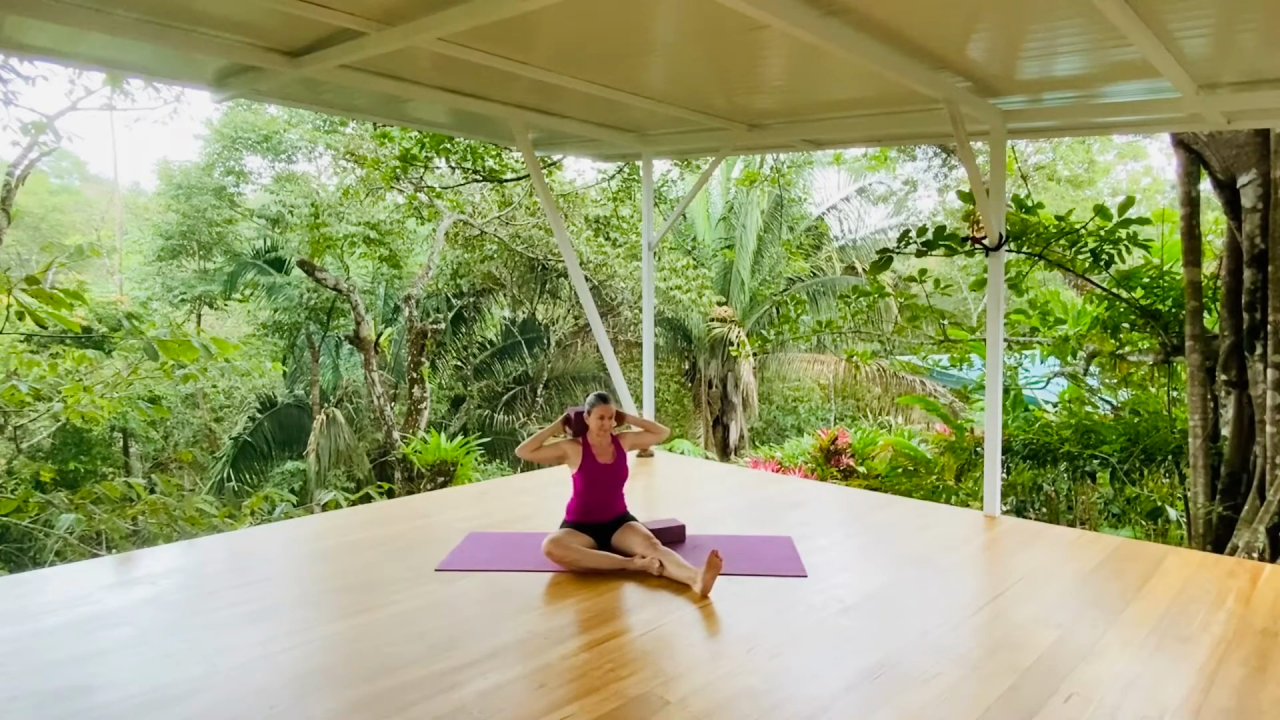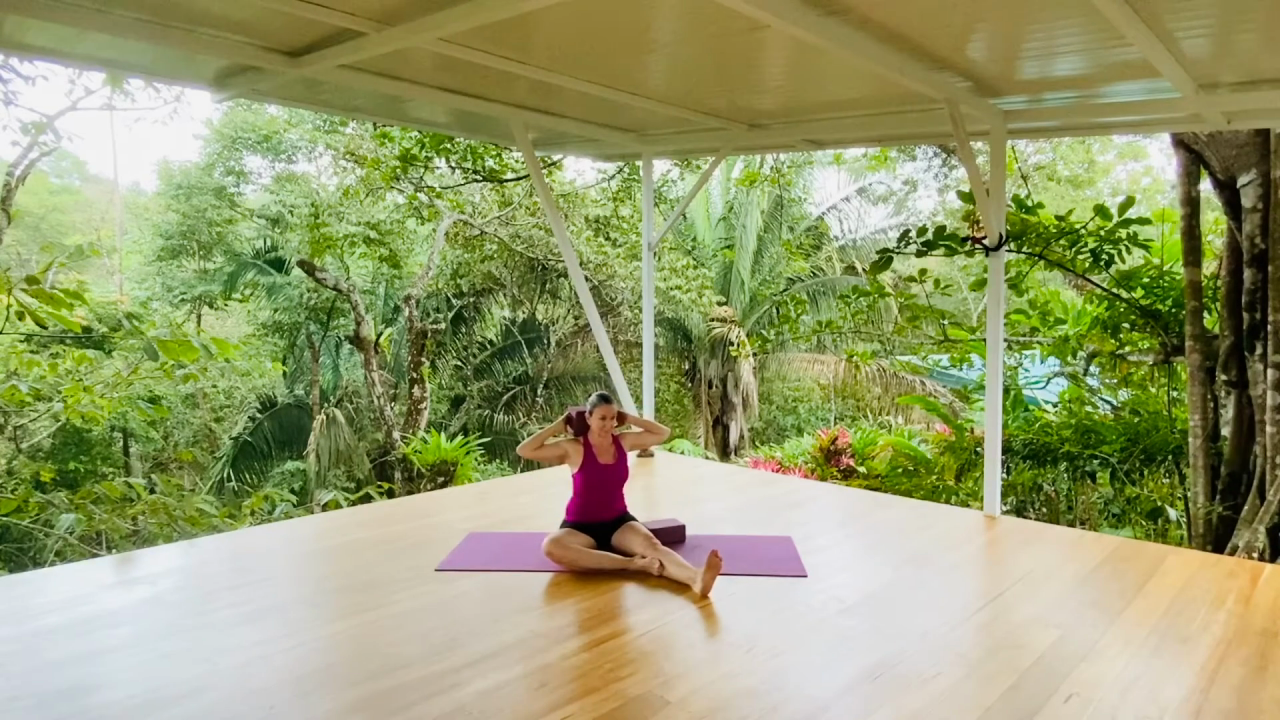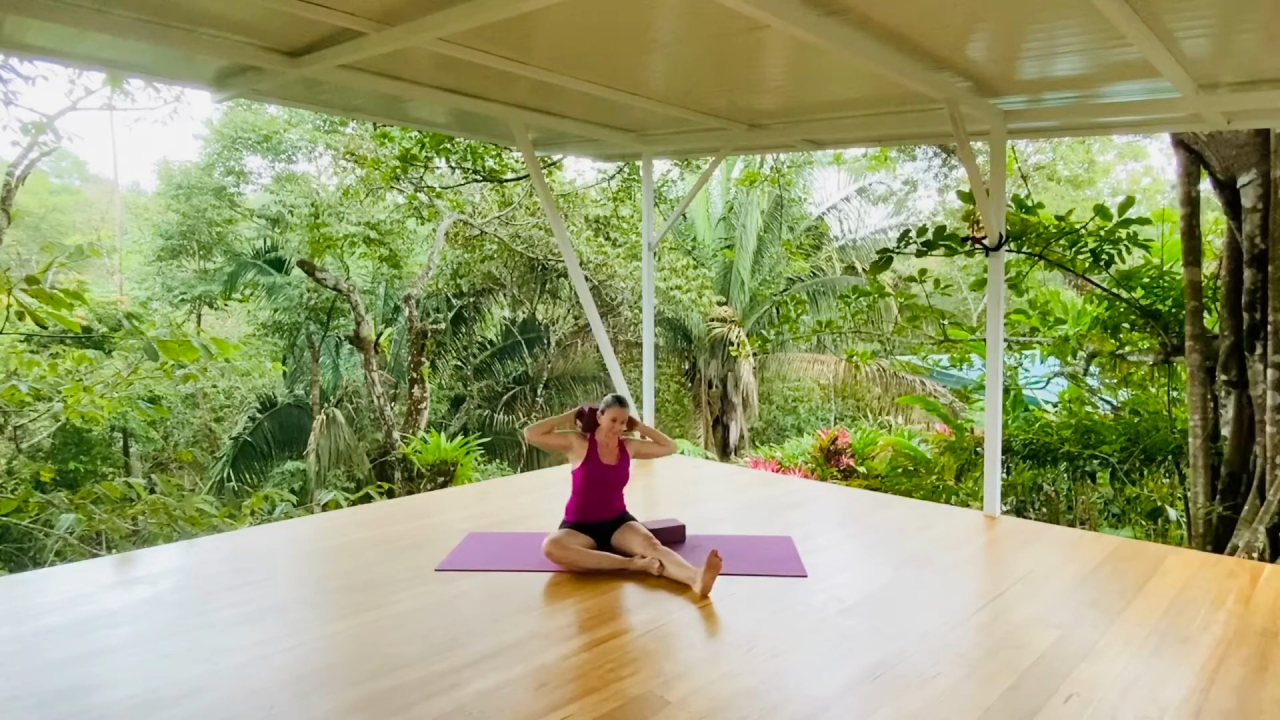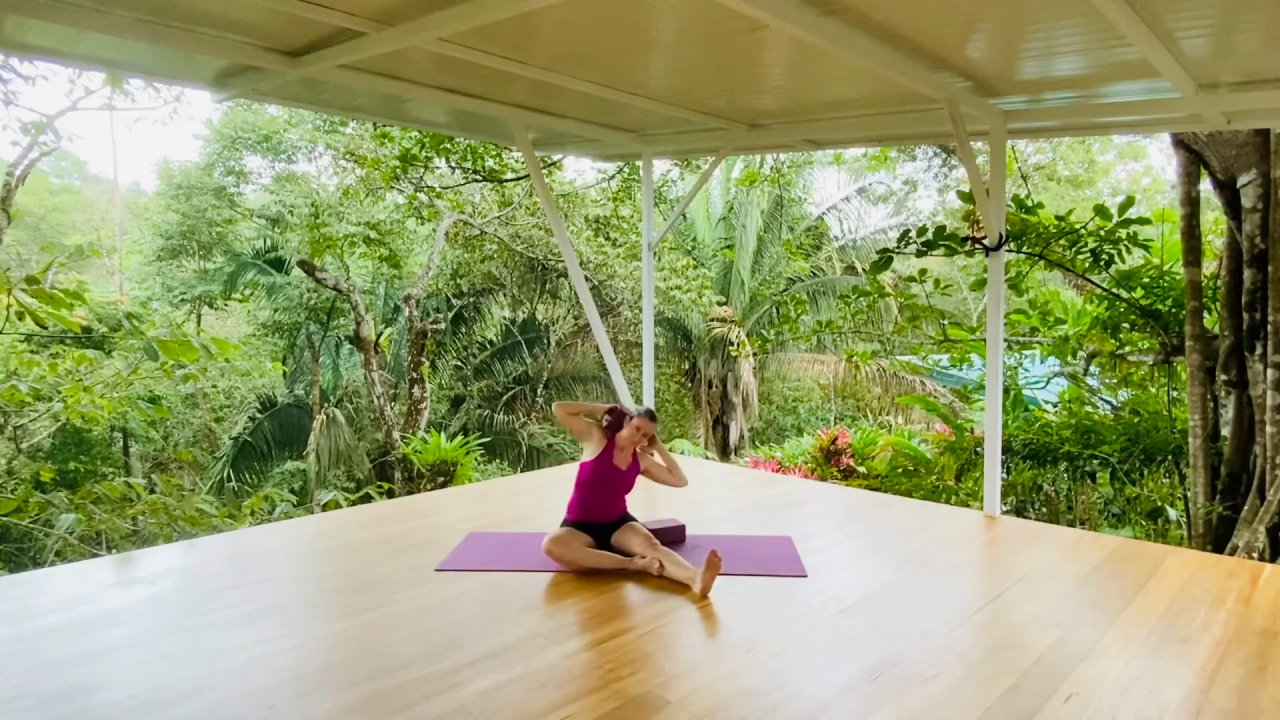
dt=0.3s
person 1, frame 1
left shoulder: (623, 441)
right shoulder: (573, 448)
left elbow: (662, 433)
right elbow: (523, 452)
left wrist: (627, 418)
right wrist: (557, 426)
left hip: (618, 521)
right hip: (581, 526)
left knee: (651, 544)
right knee: (551, 546)
left ankle: (695, 578)
right ankle: (632, 563)
person 1, frame 2
left shoulder: (624, 441)
right shoulder: (573, 448)
left elbow: (663, 433)
right elbow: (524, 450)
left wrist: (628, 418)
right wrist: (558, 425)
left hip: (618, 521)
right hip: (580, 526)
left knee: (651, 544)
right knee: (551, 546)
left ankle: (695, 578)
right ankle: (631, 563)
person 1, frame 3
left shoulder: (628, 447)
right shoulder: (578, 443)
left elbow: (670, 447)
right elbow: (531, 435)
left wrist: (639, 427)
right wrist: (571, 416)
left hip: (617, 521)
right hip: (580, 526)
left knee: (650, 544)
right knee: (551, 547)
left ankle: (695, 578)
right ankle: (632, 564)
person 1, frame 4
left shoulder: (641, 460)
right shoulder: (597, 437)
left elbow: (680, 480)
right elbow: (558, 409)
left wrist: (658, 446)
right wrist: (600, 410)
left hip: (618, 523)
right hip: (581, 526)
left knee: (651, 545)
right knee: (552, 545)
left ankle: (695, 578)
right ankle: (632, 563)
